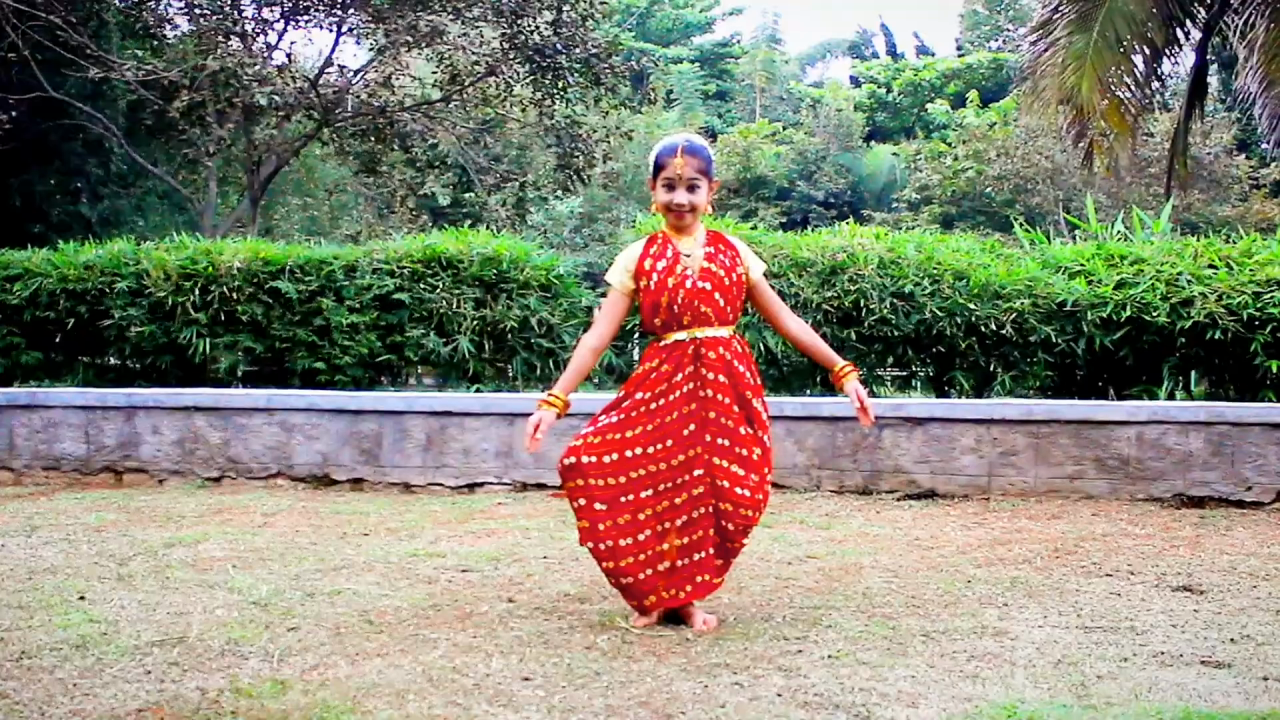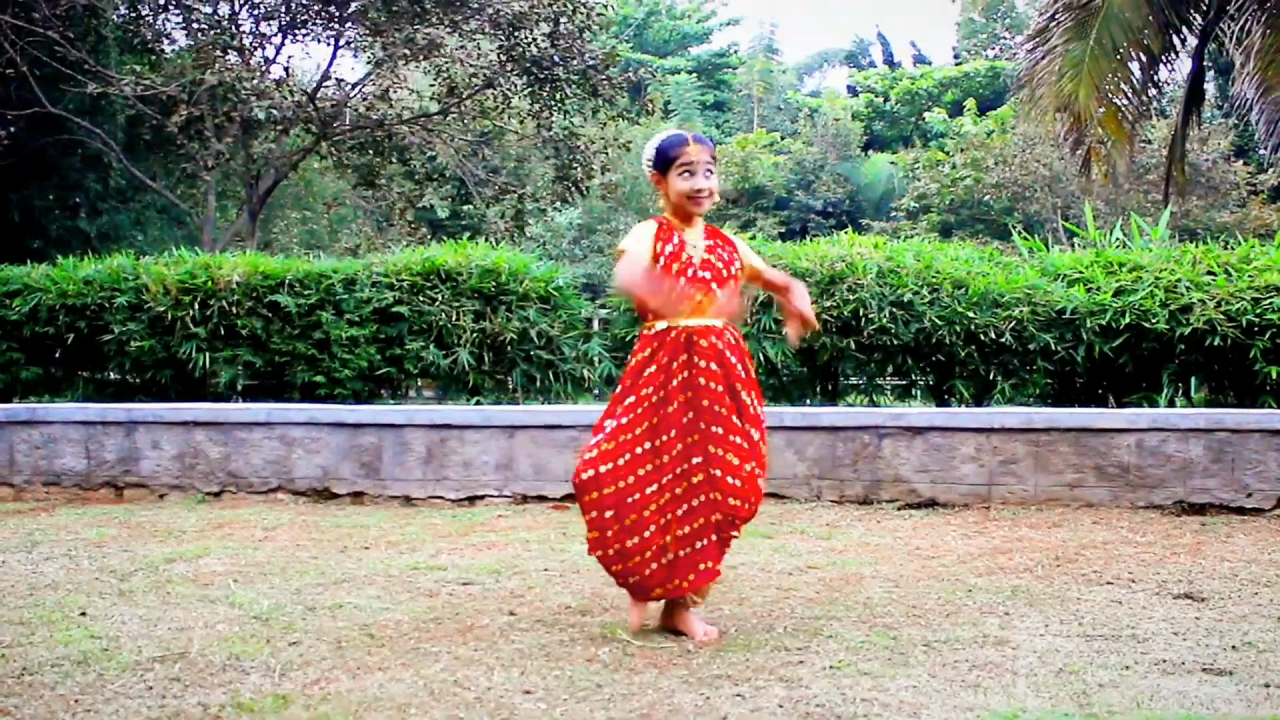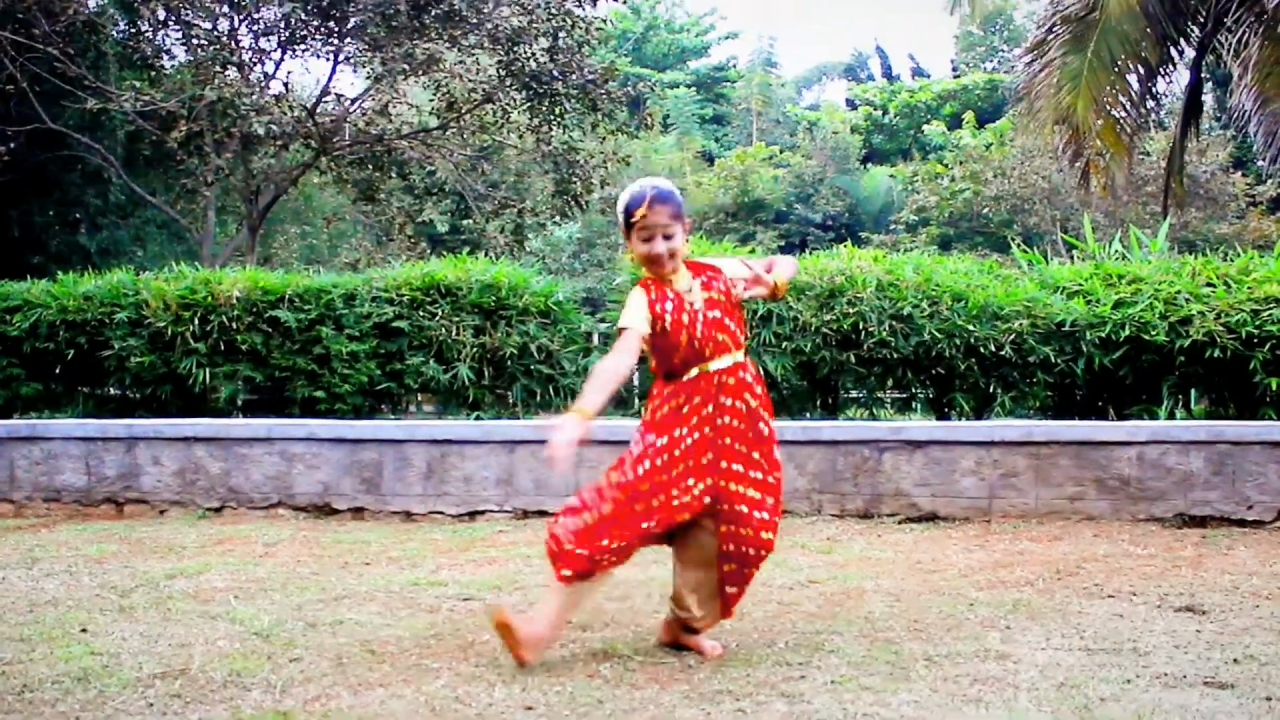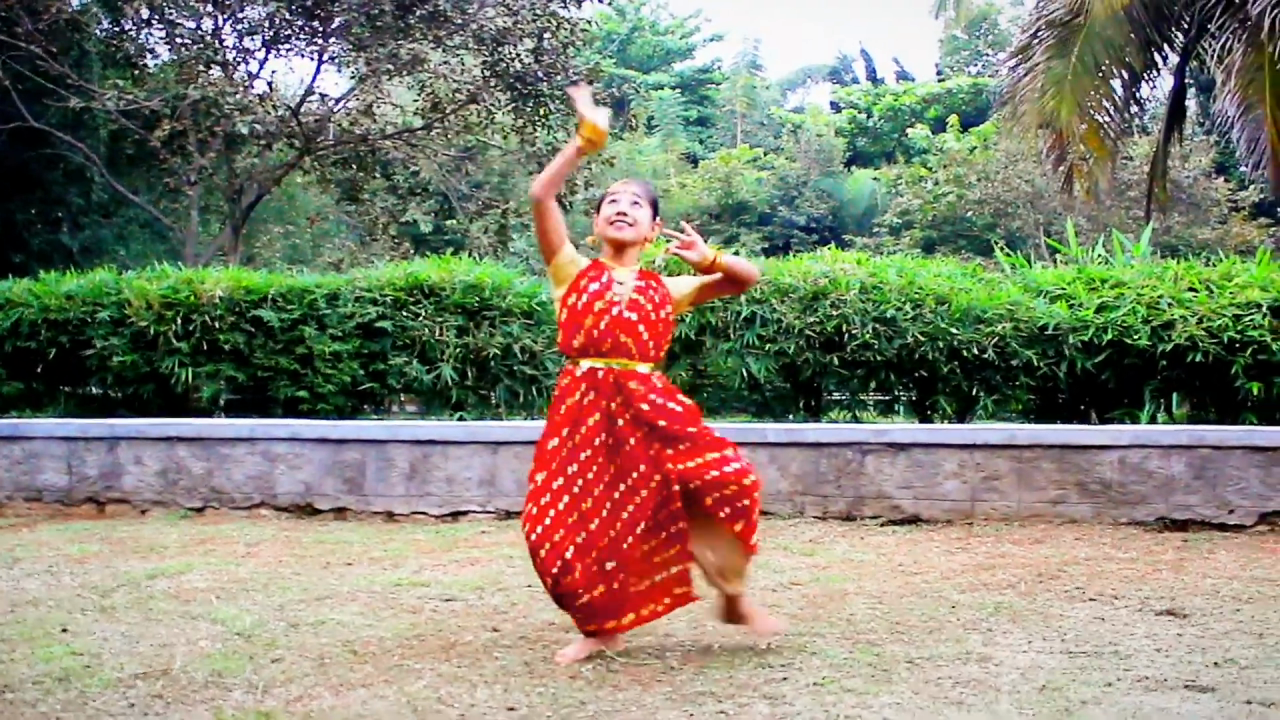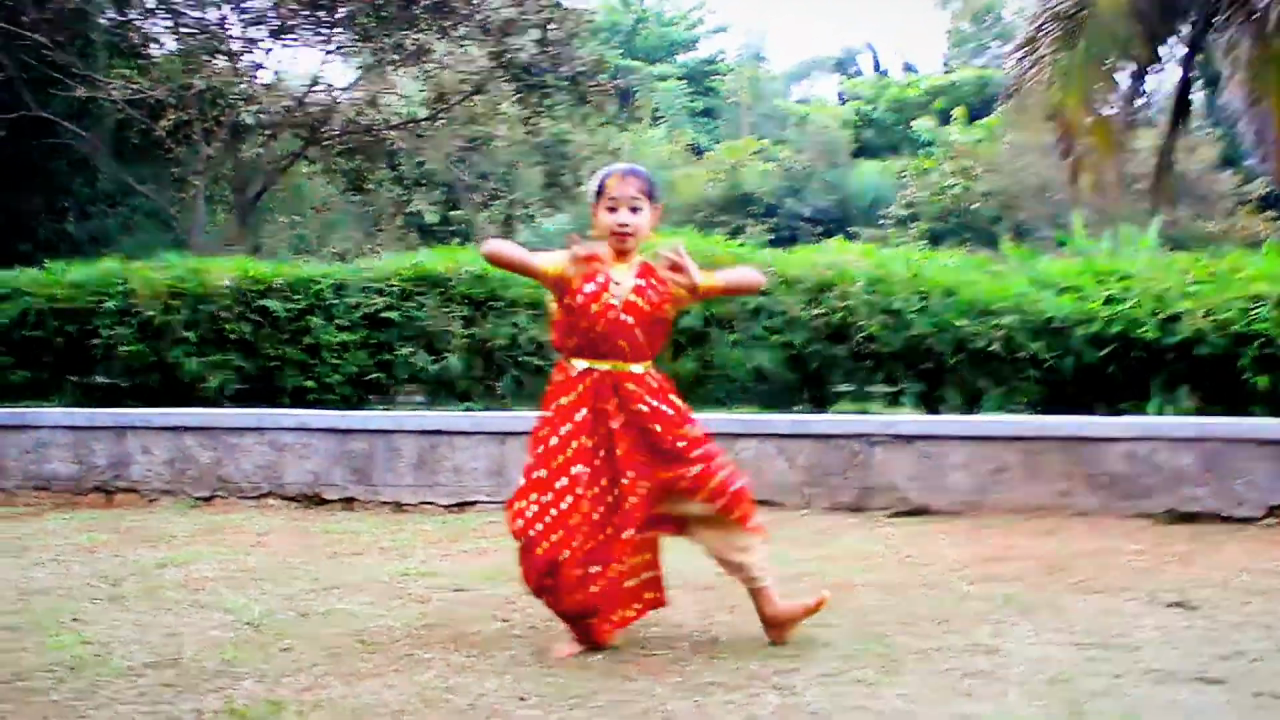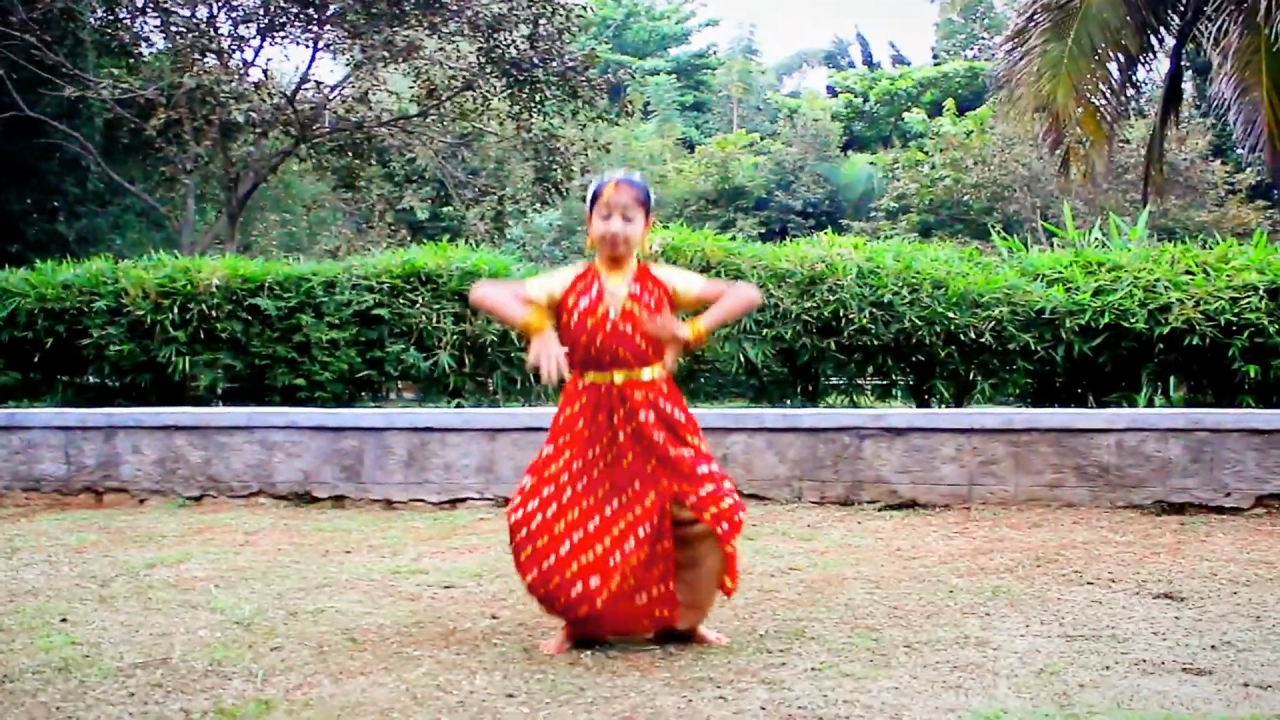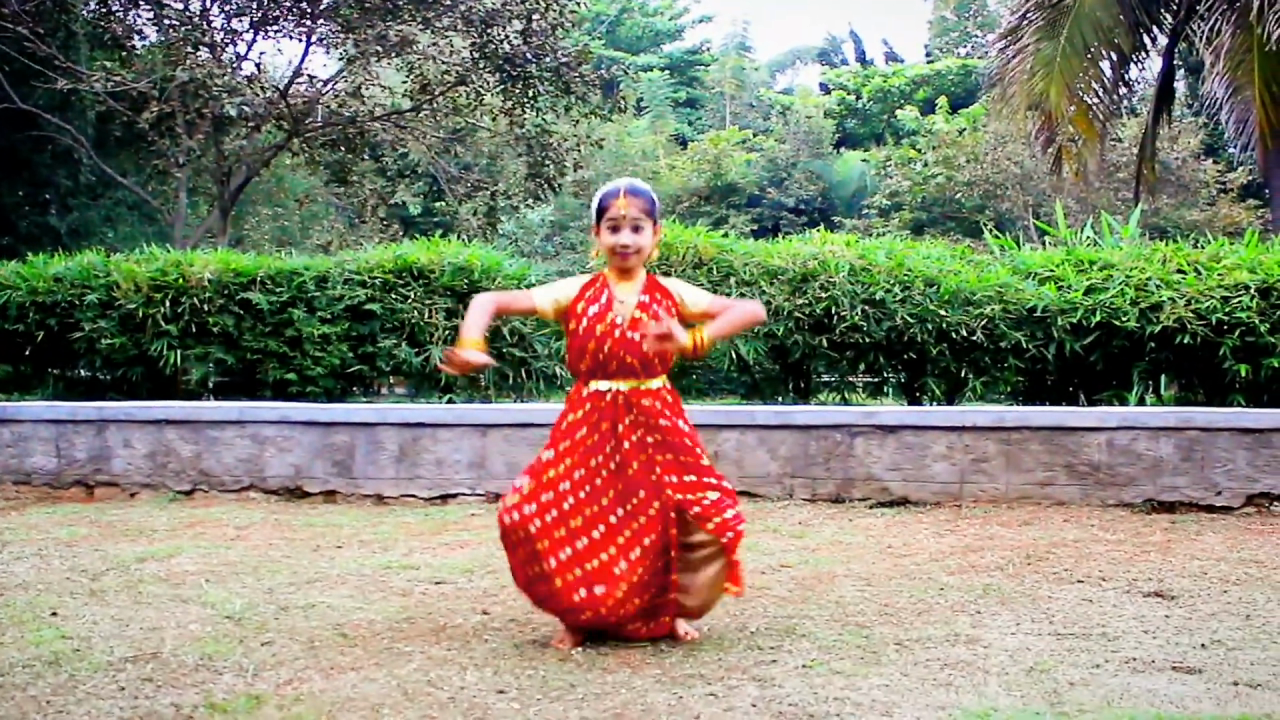
dt=0.5s
person 1, frame 1
left shoulder: (735, 252)
right shoulder: (638, 257)
left elbow: (785, 319)
right elbow: (599, 335)
left wrist: (843, 371)
right wrist: (554, 400)
left hip: (727, 385)
right hip: (663, 384)
left knee: (724, 494)
left ankle: (685, 595)
right ankle: (652, 592)
person 1, frame 2
left shoulder: (730, 246)
right shoulder: (645, 238)
left elbow: (785, 284)
right elbow: (632, 280)
left wrist: (797, 299)
right wrist: (700, 300)
left hip: (722, 374)
right hip: (660, 373)
left knee: (715, 488)
right knee: (612, 477)
left ankle: (682, 602)
right ankle: (649, 585)
person 1, frame 3
left shoulder: (719, 272)
right shoulder: (641, 303)
left elbow: (786, 262)
right elbow: (614, 363)
left wrist: (772, 282)
right wrist: (576, 419)
left hip: (740, 408)
right hip: (681, 415)
left knee: (736, 522)
right knee: (625, 503)
left ankle: (684, 623)
right ankle: (546, 626)
person 1, frame 4
left shoulder: (666, 289)
right shoulder: (573, 273)
left elbow: (745, 279)
right elbow: (541, 197)
left wrist: (709, 260)
right wrist: (587, 138)
left hip: (646, 407)
right hip: (584, 410)
left knee: (724, 484)
right knee: (567, 527)
left ankle: (735, 599)
right ankle: (600, 629)
person 1, frame 5
left shoulder: (665, 278)
right shoulder: (573, 265)
left elbow: (753, 280)
right elbow: (492, 250)
left wrist: (701, 278)
right wrist: (556, 271)
left hip: (644, 404)
right hip: (580, 407)
left knee: (712, 492)
right knee: (550, 524)
left ankle: (771, 608)
right ankle: (590, 625)
person 1, frame 6
left shoulder: (664, 282)
right shoulder: (567, 284)
left elbow: (748, 294)
right elbow: (484, 292)
left wrist: (691, 331)
right wrist: (536, 326)
left hip: (654, 419)
right hip: (587, 420)
left knee: (710, 512)
right knee: (543, 522)
left ankle: (682, 618)
right ankle: (583, 620)
person 1, frame 7
left shoulder: (670, 295)
right shoulder: (576, 292)
left elbow: (753, 309)
right elbow: (489, 301)
left wrist: (695, 338)
right wrist: (470, 346)
left hip: (657, 423)
right hip: (589, 425)
left knee: (709, 520)
right knee: (530, 517)
left ankle: (663, 612)
right ankle: (582, 609)
